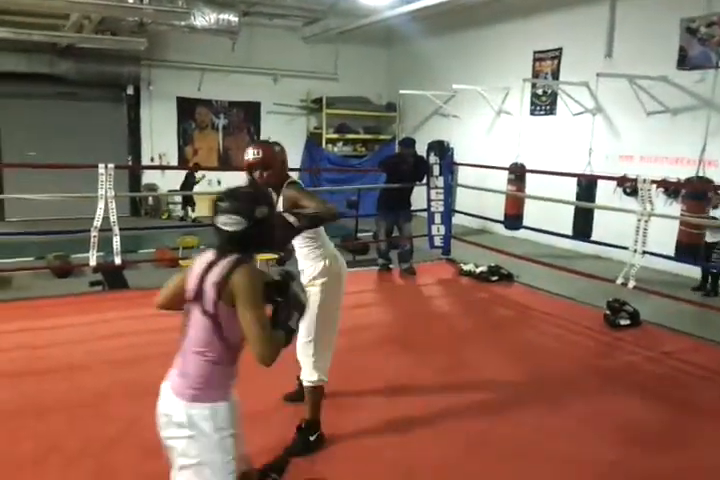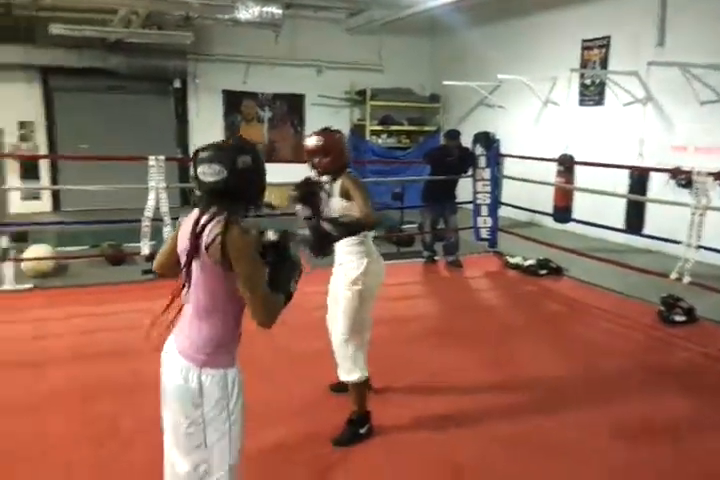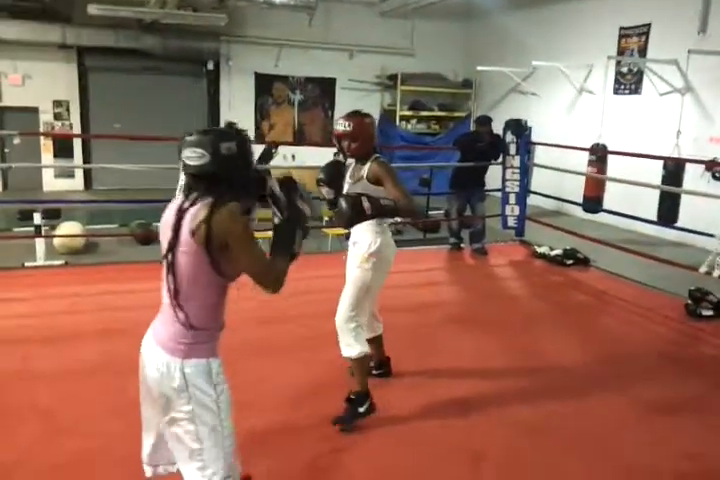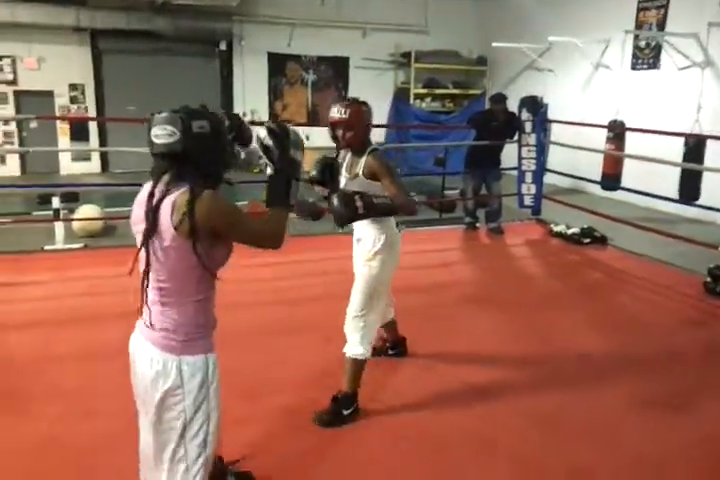
dt=0.3s
person 1, frame 1
left shoulder: (205, 259)
right shoulder: (244, 275)
left elbow: (165, 301)
right elbow: (264, 353)
right wrist: (288, 311)
left hip: (179, 391)
right hip: (197, 407)
left knee: (233, 453)
person 1, frame 2
left shoulder: (194, 220)
right shoulder: (235, 235)
left elbow: (162, 267)
right elbow: (265, 316)
right wrist: (285, 271)
left hip: (179, 356)
right hip: (207, 371)
person 1, frame 3
left shoulder: (179, 207)
right shoulder: (222, 217)
right elbow: (272, 281)
left wrist: (245, 201)
right wrist: (292, 221)
left hip: (157, 349)
right hip: (189, 362)
person 1, frame 4
left shoulder: (149, 193)
right shoulder: (206, 205)
right elbow: (271, 237)
left wrist: (225, 142)
right wrist: (283, 169)
left hip: (148, 344)
right hip: (183, 358)
person 2, frame 1
left shoulder: (292, 192)
right shoulder: (279, 194)
left elbow: (330, 212)
left hip: (322, 269)
right hip: (311, 267)
left knee: (308, 344)
right knee: (311, 336)
left ankle: (311, 428)
right ankle: (310, 385)
person 2, frame 2
left shoulder: (349, 182)
right shoulder: (325, 185)
left elbow: (369, 218)
right elbow: (321, 223)
left wrist: (338, 228)
right wrist: (308, 205)
left hip: (359, 266)
right hip: (344, 263)
left knee: (346, 340)
right knee: (338, 328)
left ankle: (361, 419)
right ankle: (356, 379)
person 2, frame 3
left shoulder: (378, 168)
right shoulder: (347, 166)
left elbow: (408, 205)
right elbow: (341, 211)
left wrist: (376, 207)
right wrist: (331, 189)
left hip: (374, 246)
right hip: (358, 243)
left knee: (348, 318)
right knee: (364, 309)
left ankle: (361, 398)
right ankle: (379, 361)
person 2, frame 4
left shoulder: (374, 161)
right shoulder: (343, 158)
left elbow: (408, 205)
right elbow: (339, 203)
left wrist: (369, 206)
right wrist: (325, 187)
left hip: (379, 241)
right hip: (364, 237)
left knee: (358, 316)
right knee: (377, 298)
left ankle: (347, 399)
right ankle: (395, 341)
person 3, frame 1
left shoulder: (419, 162)
right shoulder: (392, 160)
right elbow: (382, 167)
left hip: (404, 204)
right hip: (387, 203)
left knee: (407, 235)
right knee: (384, 235)
left ankle: (405, 264)
right ankle: (384, 262)
person 3, frame 2
left shoulder: (464, 154)
right shoulder: (437, 152)
right elbow: (428, 159)
left hip: (448, 196)
right hip: (432, 195)
left knee: (452, 227)
right knee: (429, 226)
left ankle: (451, 256)
right ankle: (429, 254)
person 3, frame 3
left shoulder: (495, 141)
right shoulder: (467, 138)
right elbow: (458, 145)
left hip: (477, 183)
right hip: (460, 182)
left knee: (479, 214)
right knee: (455, 213)
left ankle: (477, 244)
right ankle: (455, 241)
person 3, frame 4
left shoulder: (510, 118)
right shoulder: (482, 116)
right elbow: (472, 124)
left hip: (493, 162)
right hip: (475, 160)
left knee: (495, 193)
right knee: (471, 193)
left ankle: (493, 223)
right ankle: (470, 221)
